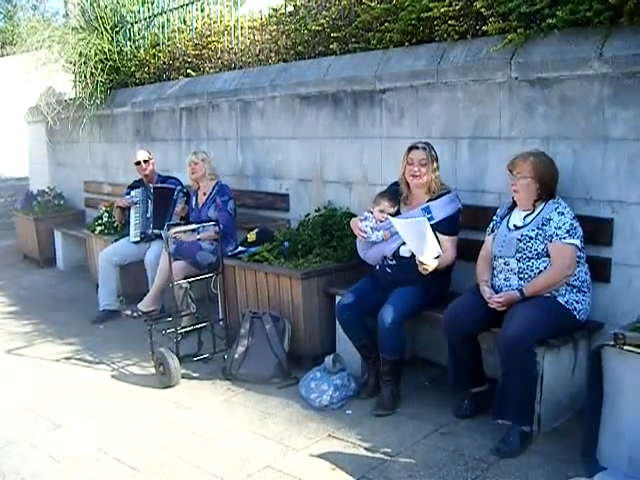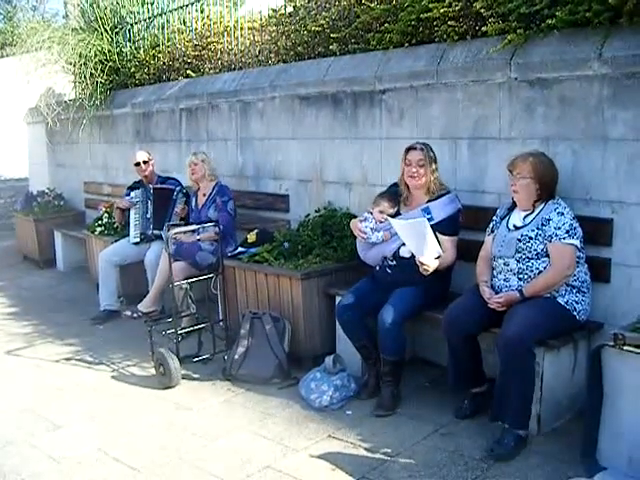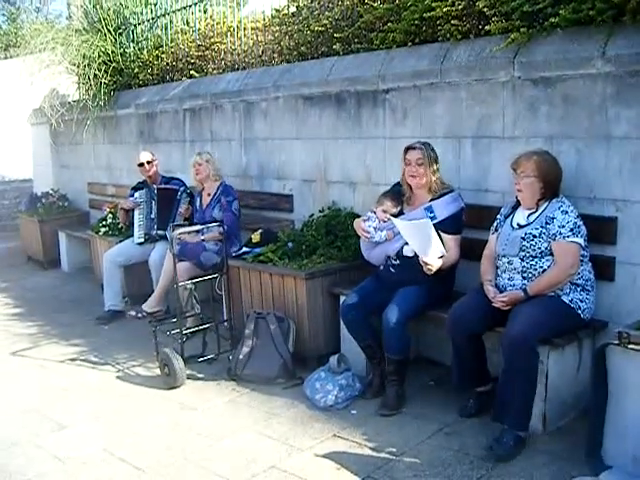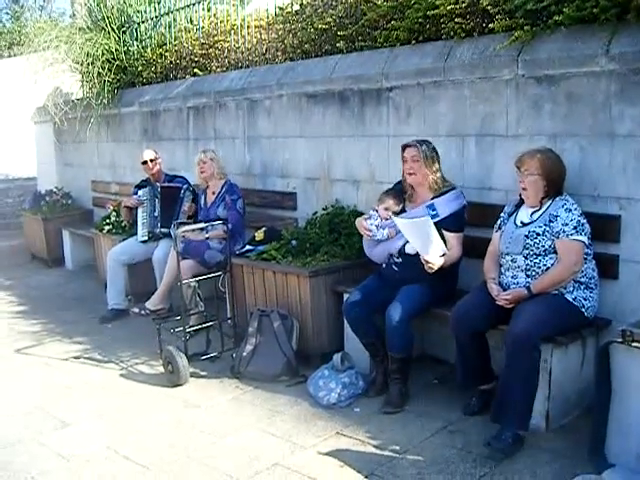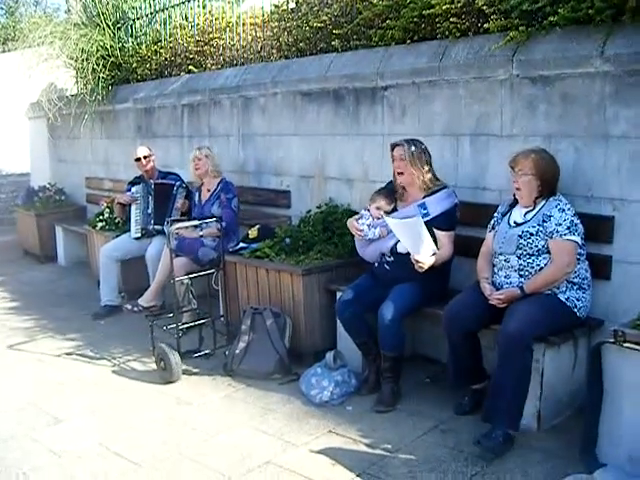
dt=0.1s
person 1, frame 1
left shoulder: (558, 215)
right shoulder: (504, 212)
left elbow: (563, 270)
right elbow: (485, 256)
left wrist: (519, 294)
right wrist: (485, 286)
left hip: (553, 298)
right hip: (501, 294)
left knee: (514, 336)
right knee: (455, 318)
left ankle: (521, 425)
right ankle: (477, 388)
person 1, frame 2
left shoulder: (558, 214)
right shoulder: (504, 213)
left elbow: (563, 270)
right elbow: (485, 255)
left wrist: (519, 294)
right wrist: (484, 286)
left hip: (552, 298)
right hip: (500, 293)
left knee: (514, 336)
right knee: (455, 318)
left ankle: (516, 428)
right ankle: (477, 388)
person 1, frame 3
left shoulder: (562, 213)
right shoulder: (508, 211)
left elbow: (567, 268)
right elbow: (489, 254)
left wrist: (523, 293)
right wrist: (489, 285)
left hip: (557, 297)
right hip: (504, 292)
left knee: (518, 335)
right knee: (459, 317)
left ankle: (515, 428)
right ankle: (482, 387)
person 1, frame 4
left shoulder: (565, 211)
right shoulder: (512, 209)
left elbow: (570, 266)
right elbow: (493, 253)
left wrist: (526, 291)
right wrist: (492, 283)
left hip: (560, 295)
right hip: (508, 290)
left knee: (521, 333)
right knee: (463, 315)
left ankle: (514, 427)
right ankle: (485, 384)
person 1, frame 5
left shoulder: (559, 211)
right shoulder: (506, 209)
left elbow: (563, 266)
right elbow: (486, 252)
left wrist: (519, 291)
right wrist: (485, 282)
left hip: (552, 295)
right hip: (501, 290)
left knee: (514, 332)
right knee: (455, 314)
left ankle: (504, 426)
right ankle: (477, 384)
person 2, frame 1
left shoulder: (444, 204)
right shoulder: (395, 192)
left elbow: (450, 252)
left wrist: (435, 263)
right wrist: (356, 222)
left hip: (421, 281)
right hip: (384, 274)
left knee: (388, 317)
right knee: (345, 309)
left ankle: (390, 386)
right ankle: (374, 369)
person 2, frame 2
left shoulder: (443, 204)
right shoulder: (394, 193)
left elbow: (450, 252)
left wrist: (435, 264)
right wrist: (356, 223)
left hip: (421, 281)
right hip: (384, 275)
left knee: (388, 318)
right knee: (345, 309)
left ankle: (390, 386)
right ankle: (374, 369)
person 2, frame 3
left shoulder: (446, 203)
right shoulder: (397, 192)
left elbow: (453, 251)
left wrist: (438, 263)
right wrist: (360, 222)
left hip: (425, 280)
right hip: (388, 274)
left knee: (393, 317)
right knee: (349, 309)
left ankle: (395, 386)
right ankle: (379, 369)
person 2, frame 4
left shoulder: (448, 200)
right shoulder: (399, 191)
left elbow: (455, 249)
left wrist: (440, 261)
right wrist: (362, 221)
left hip: (429, 278)
right hip: (391, 273)
left knee: (396, 315)
right knee: (352, 307)
left ankle: (399, 383)
right ankle: (382, 367)
person 2, frame 5
left shoulder: (439, 199)
right shoulder: (391, 190)
left elbow: (446, 248)
left wrist: (431, 260)
right wrist: (354, 222)
left hip: (421, 278)
right hip: (384, 271)
left knee: (388, 314)
right knee: (345, 305)
left ankle: (391, 382)
right ankle: (374, 365)
person 3, frame 1
left shoulder: (171, 183)
right shoulder: (134, 188)
right elbow: (120, 219)
left wrist: (184, 211)
right wrist: (118, 205)
left knee: (152, 258)
right knee: (105, 256)
right ankle: (109, 307)
person 3, frame 2
left shoulder: (171, 184)
right shoulder: (133, 189)
right elbow: (119, 220)
left wrist: (184, 211)
right wrist: (118, 206)
left knee: (151, 259)
right knee: (106, 257)
right ankle: (110, 307)
person 3, frame 3
left shoulder: (175, 184)
right shoulder: (137, 190)
left elbow: (193, 208)
right elbow: (124, 220)
left wrist: (188, 211)
right wrist: (122, 206)
left knee: (156, 259)
right knee: (110, 257)
right ankle: (114, 307)
person 3, frame 4
left shoulder: (178, 182)
right shoulder: (141, 187)
left elbow: (196, 206)
right elbow: (127, 218)
left wrist: (191, 209)
right wrist: (126, 204)
left knee: (159, 257)
right knee: (114, 255)
right ankle: (118, 306)
person 3, frame 5
left shoulder: (172, 179)
right shoulder: (134, 184)
left elbow: (189, 203)
right elbow: (120, 214)
left wrist: (184, 206)
right wrist: (119, 200)
left knee: (153, 254)
right knee: (107, 252)
right ankle: (110, 302)
person 4, frame 1
left shoulder: (222, 190)
right shoulder: (194, 195)
left elbow: (225, 228)
right elbow: (192, 226)
left wrist: (195, 237)
right wrist: (184, 235)
left hip: (219, 248)
right hip: (198, 247)
left knee: (169, 250)
right knee: (177, 267)
left ankle: (151, 301)
person 4, frame 2
left shoulder: (221, 191)
right shoulder: (194, 196)
left elbow: (225, 228)
right elbow: (193, 227)
left wrist: (195, 237)
right wrist: (184, 235)
left hip: (218, 249)
right hip: (199, 247)
left knee: (169, 251)
right knee: (177, 268)
left ankle: (151, 302)
person 4, frame 3
left shoulder: (226, 191)
right shoulder: (199, 196)
left elbow: (229, 228)
right elbow: (197, 227)
left wrist: (200, 238)
right wrist: (189, 236)
left hip: (223, 249)
right hip: (203, 247)
left knee: (174, 251)
right knee: (182, 268)
left ankle: (156, 302)
person 4, frame 4
left shoulder: (231, 189)
right shoulder: (203, 194)
left elbow: (234, 226)
left wrist: (204, 236)
right wrist: (193, 234)
left hip: (226, 247)
right hip: (207, 245)
left knee: (178, 249)
right knee: (185, 266)
left ankle: (159, 300)
person 4, frame 5
left shoulder: (226, 187)
right shoulder: (197, 191)
left elbow: (228, 225)
right elbow: (195, 222)
left wrist: (198, 233)
right wrist: (186, 231)
left hip: (220, 245)
right hip: (200, 242)
left knee: (171, 246)
right knee: (179, 264)
left ankle: (152, 296)
